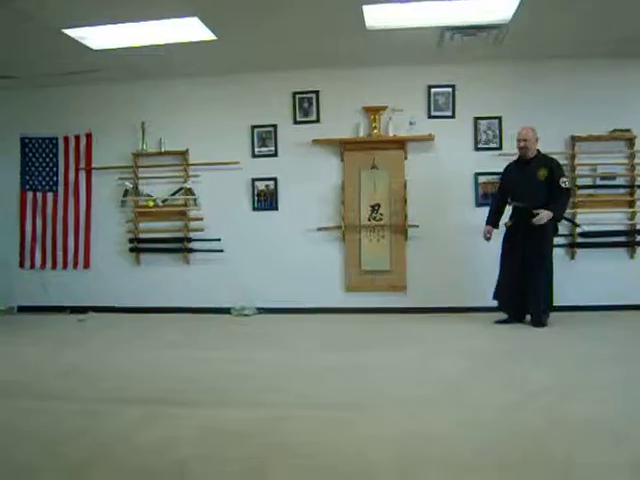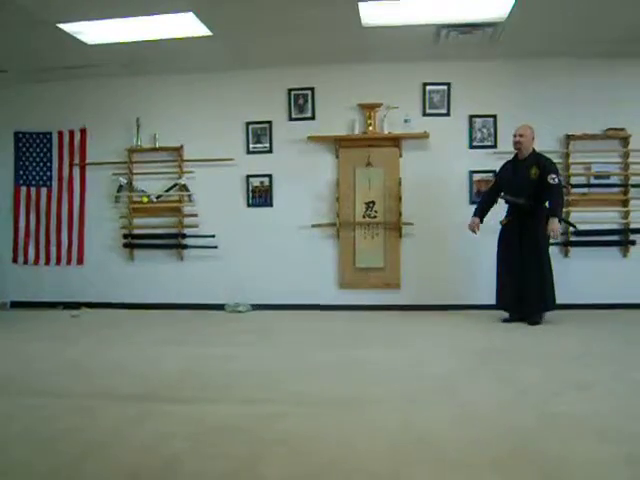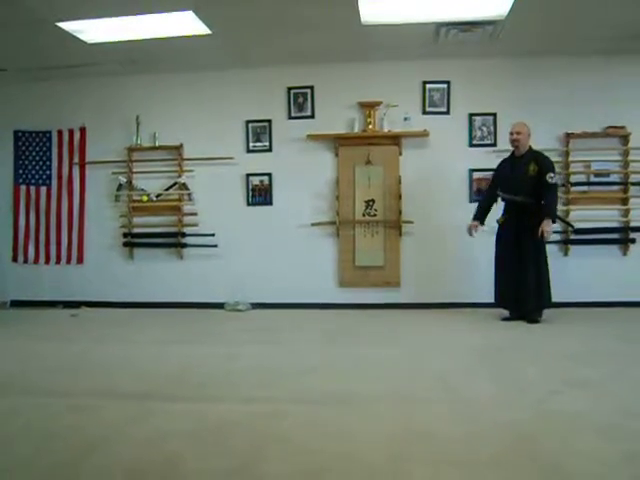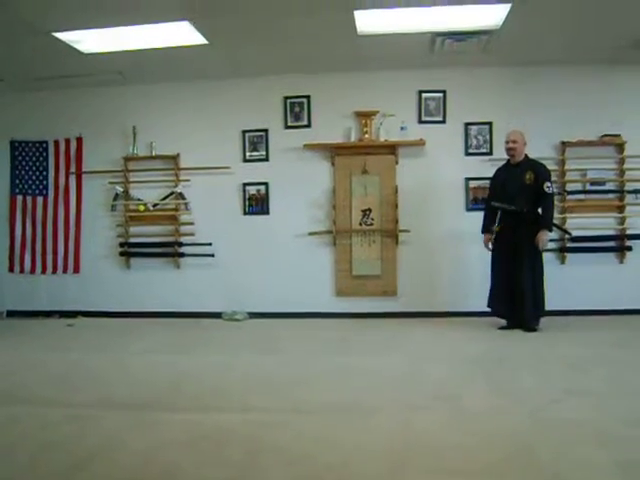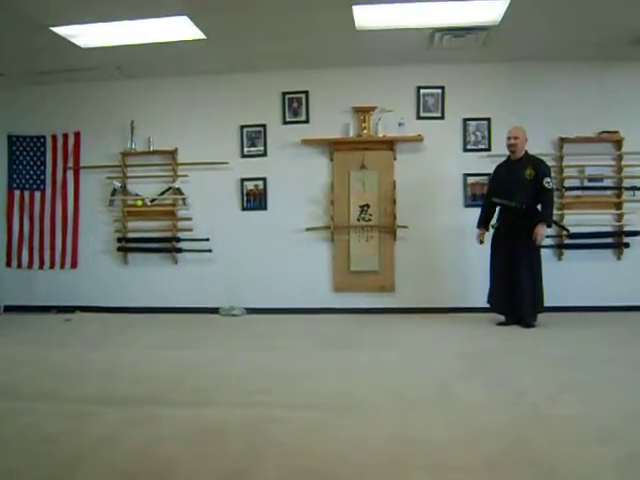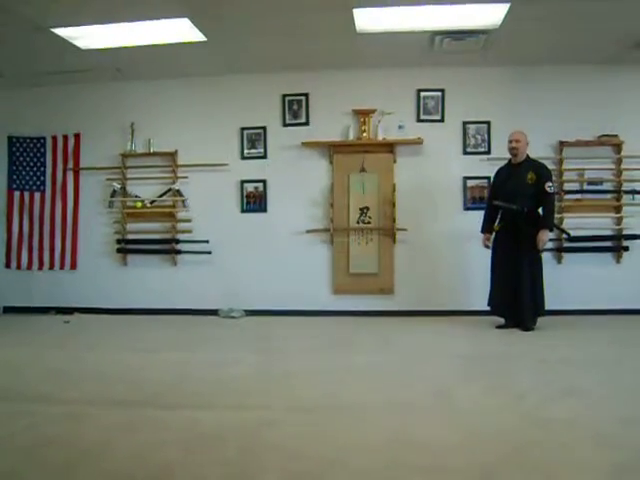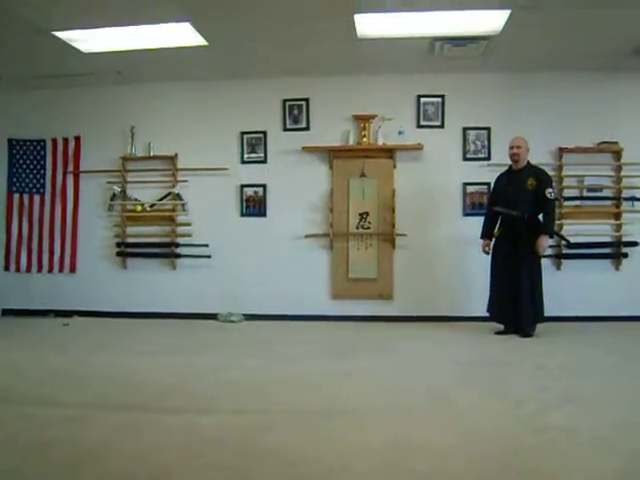
dt=0.4s
person 1, frame 1
left shoulder: (550, 165)
right shoulder: (511, 168)
left elbow: (564, 194)
right elbow: (499, 197)
left wrist: (551, 212)
right wrist: (491, 223)
left hip: (542, 225)
right hip: (516, 223)
left knee: (539, 268)
right knee: (511, 267)
left ankle: (540, 314)
right ankle: (515, 313)
person 1, frame 2
left shoulder: (544, 164)
right shoulder: (508, 167)
left elbow: (555, 192)
right elbow: (493, 192)
left wrist: (554, 218)
right wrist: (478, 215)
left hip: (536, 222)
right hip: (512, 221)
left knee: (536, 266)
right knee: (509, 266)
left ankle: (535, 311)
right ankle: (516, 310)
person 1, frame 3
left shoulder: (541, 161)
right shoulder: (505, 164)
left elbow: (551, 191)
right elbow: (491, 193)
left wrist: (548, 219)
right wrist: (478, 218)
left hip: (532, 220)
right hip: (509, 220)
left knee: (533, 264)
right knee: (508, 264)
left ankle: (534, 310)
right ankle: (515, 309)
person 1, frame 4
left shoulder: (538, 170)
right shoulder: (500, 173)
left elbow: (547, 201)
right elbow: (491, 204)
left wrist: (545, 229)
right wrist: (488, 230)
left hip: (528, 229)
right hip: (505, 229)
left knee: (528, 273)
right knee: (504, 273)
left ankle: (530, 319)
right ankle: (512, 317)
person 1, frame 5
left shoulder: (538, 166)
right shoulder: (500, 169)
left elbow: (547, 196)
right elbow: (490, 199)
left wrist: (543, 223)
right wrist: (482, 225)
left hip: (528, 225)
right hip: (504, 225)
left knee: (527, 269)
right knee: (503, 269)
left ankle: (529, 315)
right ankle: (510, 314)
person 1, frame 6
left shoulder: (539, 170)
right shoulder: (501, 172)
left elbow: (548, 201)
right elbow: (492, 203)
left wrist: (545, 229)
right wrist: (487, 230)
left hip: (528, 229)
right hip: (505, 229)
left knee: (528, 273)
right knee: (504, 273)
left ankle: (529, 318)
right ankle: (510, 316)
person 1, frame 7
left shoulder: (539, 176)
right shoulder: (502, 178)
left elbow: (549, 207)
right elbow: (492, 209)
left wrist: (545, 234)
right wrist: (487, 236)
left hip: (528, 235)
right hip: (505, 235)
left knee: (527, 279)
right knee: (503, 279)
left ankle: (527, 325)
right ankle: (509, 323)
